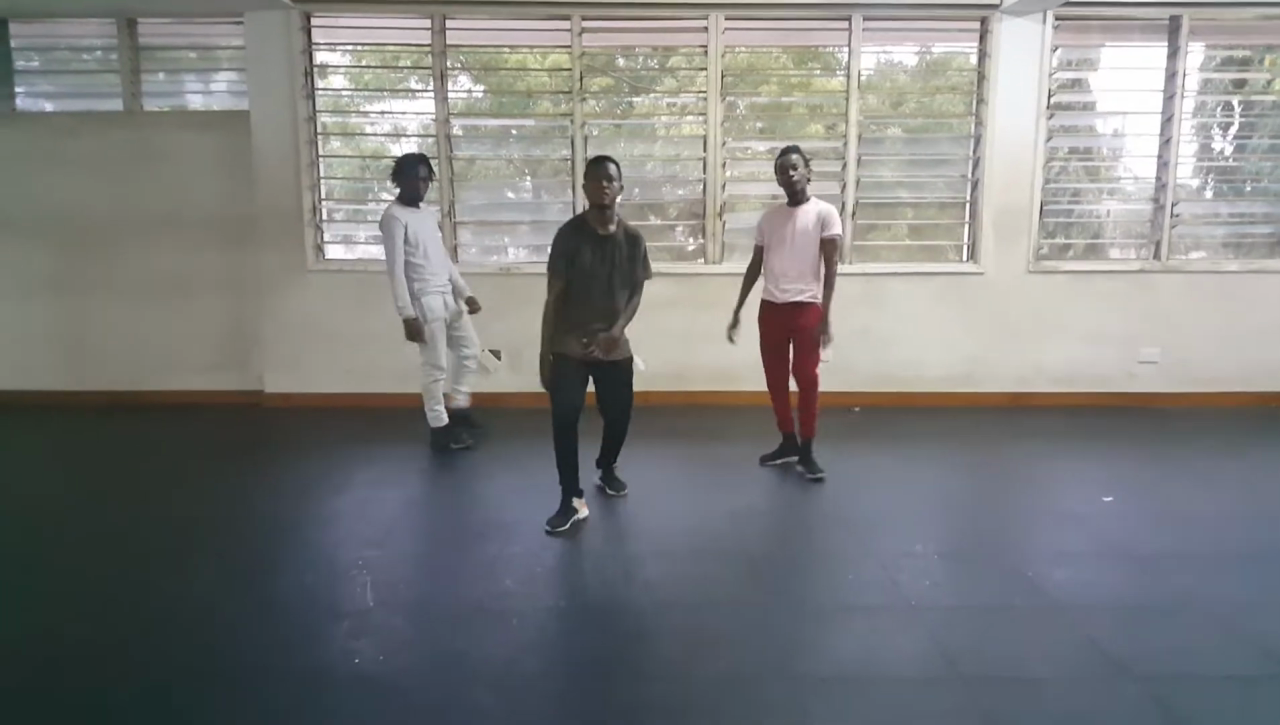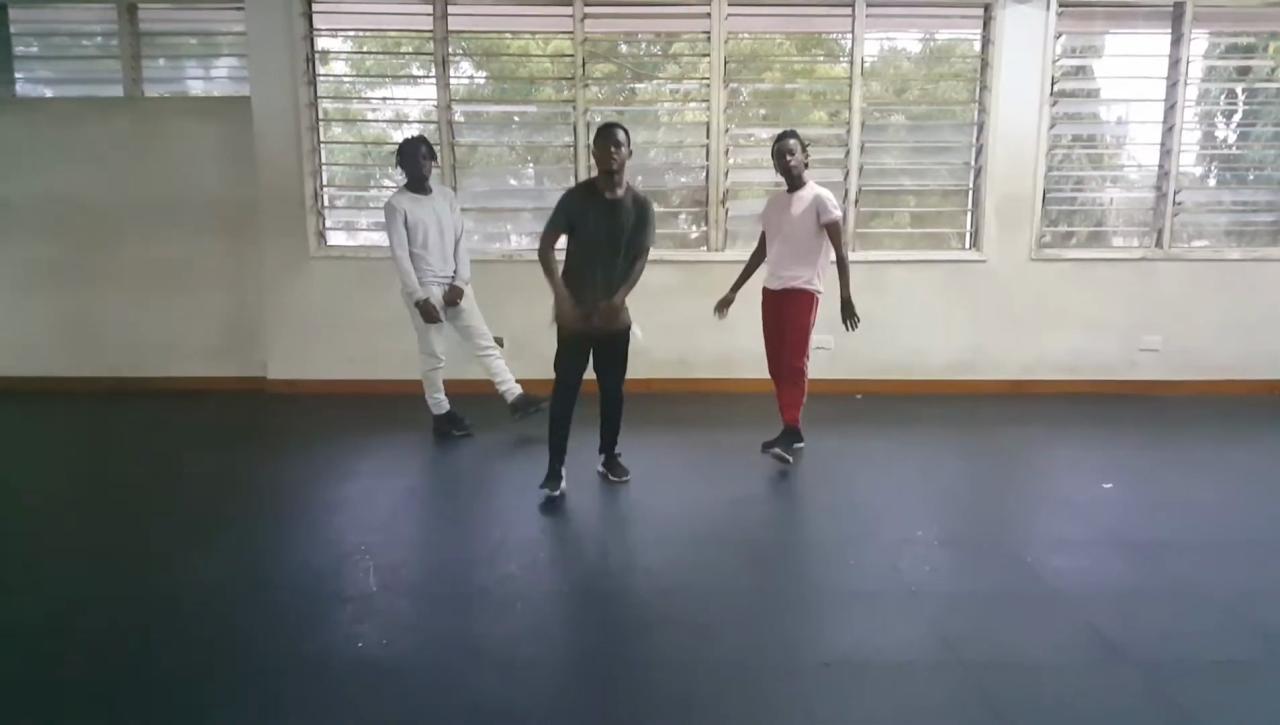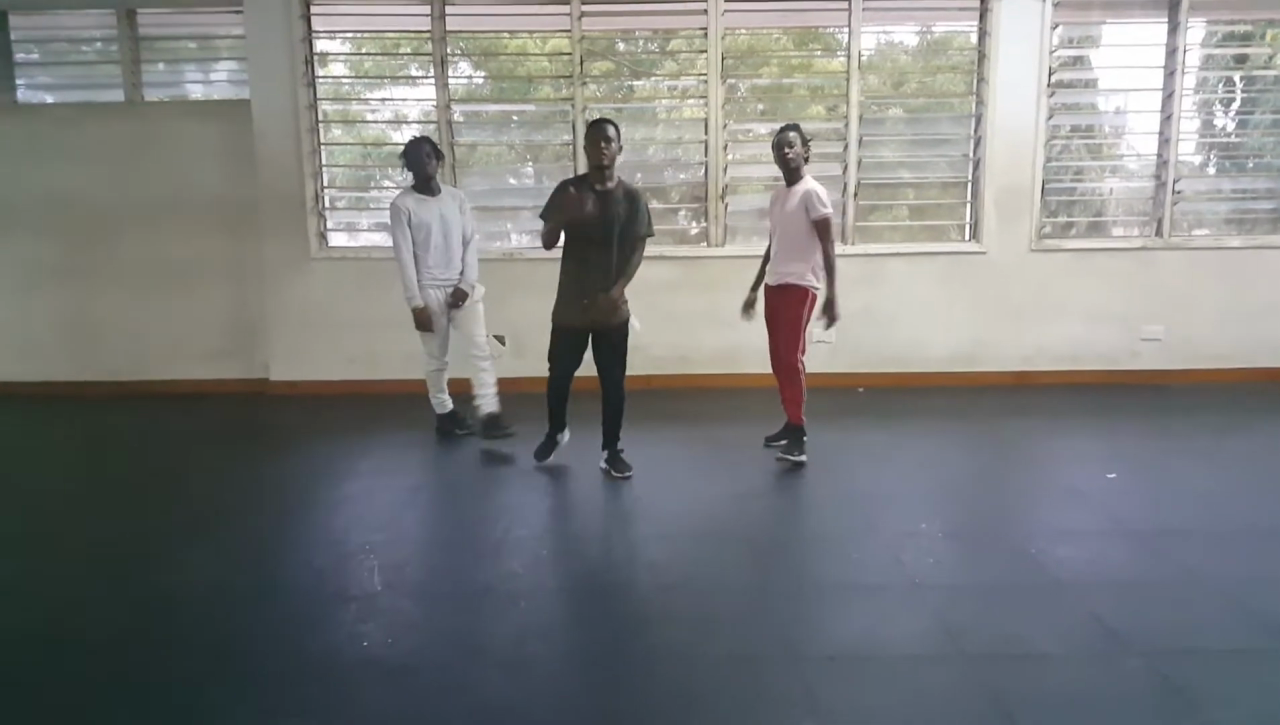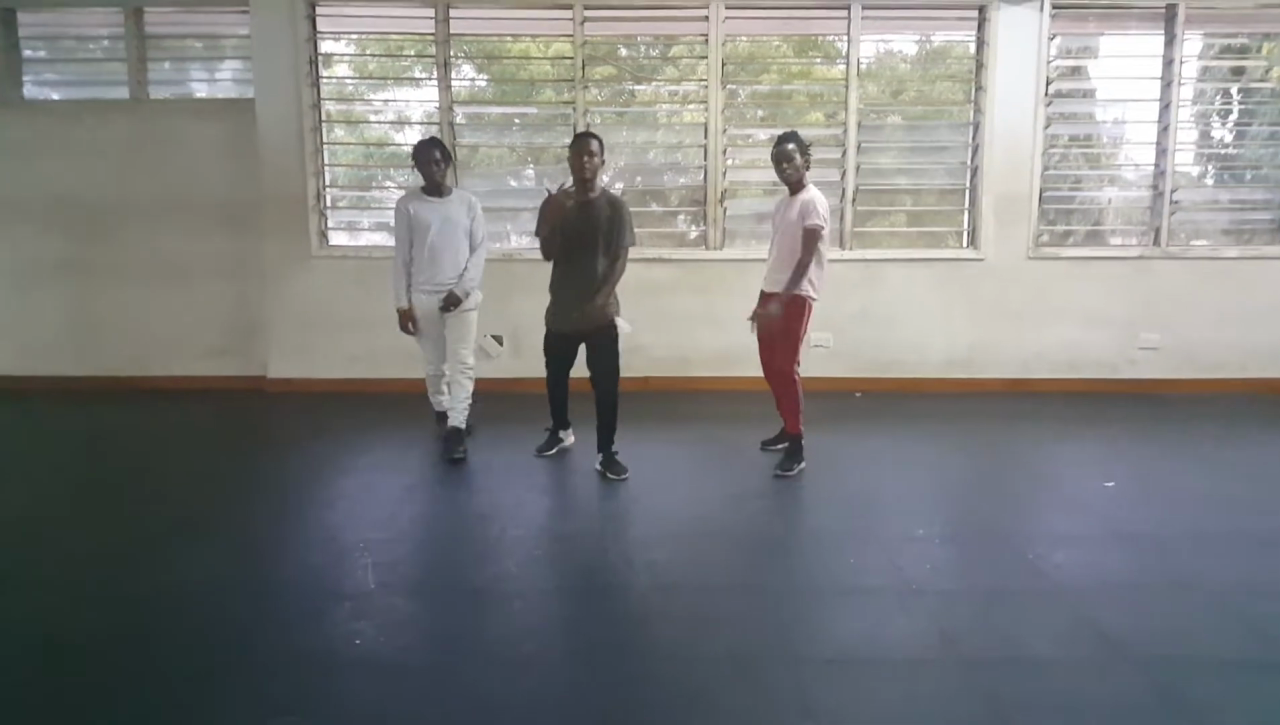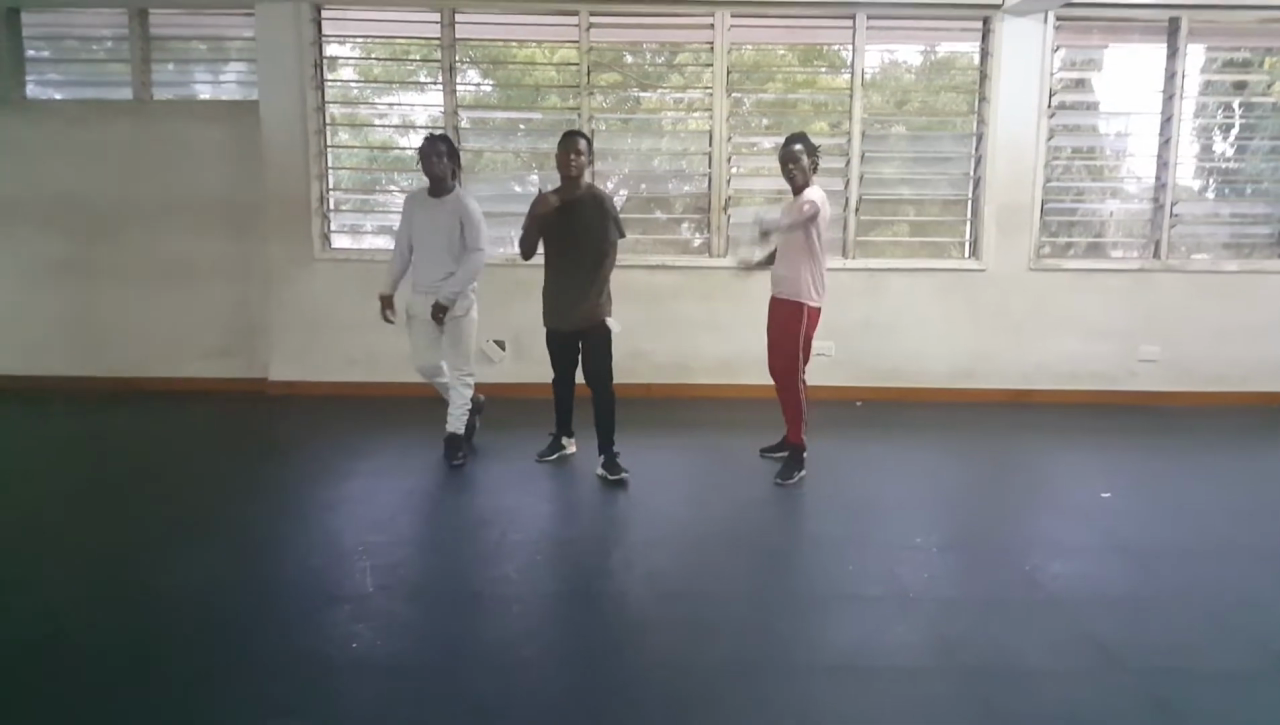
dt=0.2s
person 1, frame 1
left shoulder: (633, 239)
right shoulder: (569, 235)
left elbow: (636, 293)
right elbow: (554, 296)
left wrist: (616, 331)
right wrist: (546, 352)
left hip: (612, 342)
right hip: (569, 342)
left knee: (619, 415)
right knee: (565, 412)
left ankle: (607, 468)
right ankle: (572, 499)
person 1, frame 2
left shoulder: (640, 205)
right shoulder: (575, 198)
left elbow: (640, 258)
right elbow: (545, 248)
left wrist: (619, 299)
right wrist: (560, 295)
left hip: (614, 313)
right hip: (575, 311)
left knee: (612, 389)
right knee: (565, 387)
left ankle: (608, 455)
right ankle: (555, 468)
person 1, frame 3
left shoulder: (632, 197)
right shoulder: (568, 192)
left elbow: (637, 250)
right elbow: (548, 242)
left wrist: (617, 291)
right wrist: (567, 216)
left hip: (612, 306)
right hip: (570, 304)
left knee: (613, 381)
right knee: (560, 374)
left ankle: (611, 451)
right ankle: (556, 432)
person 1, frame 4
left shoulder: (615, 206)
right shoulder: (557, 203)
left elbow: (621, 258)
right elbow: (547, 254)
left wrist: (602, 299)
right wrist: (554, 218)
left hip: (601, 310)
right hip: (562, 308)
left knee: (606, 383)
right knee: (556, 375)
left ankle: (606, 453)
right ankle: (561, 430)
person 1, frame 5
left shoulder: (600, 202)
right shoulder: (544, 203)
left elbow: (609, 255)
right elbow: (526, 253)
left wrist: (593, 300)
right wrist: (535, 217)
left hip: (593, 309)
right hip: (556, 308)
left knee: (600, 381)
right knee: (562, 377)
left ankle: (607, 455)
right ankle: (564, 437)
person 2, frame 1
left shoulder: (825, 212)
right shoulder: (768, 217)
left elbow: (831, 265)
right elbow: (755, 266)
left wrist: (825, 314)
right wrist: (737, 311)
left hip: (806, 306)
right hip: (771, 306)
left knee: (806, 376)
right knee: (775, 379)
left ankle: (807, 450)
right ankle: (788, 443)
person 2, frame 2
left shoulder: (820, 198)
right shoulder: (773, 203)
left elbow: (839, 248)
right elbow: (761, 251)
left wrist: (846, 296)
right wrist: (733, 291)
left hip: (803, 291)
right hip: (772, 292)
left knee: (794, 362)
right knee: (777, 365)
left ankle: (790, 437)
right ankle: (790, 430)
person 2, frame 3
left shoulder: (813, 192)
right shoulder: (777, 196)
left elbow: (828, 246)
left wrist: (832, 296)
right wrist: (754, 289)
left hip: (800, 287)
right hip: (774, 286)
left knee: (790, 358)
right knee: (778, 360)
left ankle: (797, 437)
right ankle: (793, 423)
person 2, frame 4
left shoulder: (812, 201)
right shoulder: (783, 203)
left elbow: (807, 257)
left wrist: (780, 301)
left hip: (795, 297)
right hip: (770, 293)
left knee: (785, 367)
right knee: (770, 367)
left ankle: (796, 447)
right ankle: (789, 429)
person 2, frame 5
left shoulder: (814, 198)
right shoulder: (792, 203)
left elbow: (800, 222)
left wrist: (773, 227)
right wrist: (761, 261)
left hip: (802, 302)
right hip: (781, 298)
left knee: (792, 375)
right knee: (779, 372)
left ankle: (797, 454)
right ankle: (793, 436)
person 3, frame 1
left shoulder: (428, 212)
right shoulder: (393, 217)
right elbow: (396, 269)
left wrist: (465, 293)
right wrist: (407, 315)
left hip: (447, 295)
right hip: (425, 300)
left knee: (469, 351)
right knee: (436, 366)
left ankle: (458, 407)
right ankle: (439, 428)
person 3, frame 2
left shoulder: (447, 196)
right shoulder: (397, 205)
left elbow: (459, 241)
right elbow: (400, 255)
left wrist: (460, 282)
right wrist: (419, 297)
left hip: (455, 285)
right hip: (425, 289)
left knee: (483, 341)
right knee: (433, 355)
left ankle: (515, 397)
right ankle: (442, 416)
person 3, frame 3
left shoulder: (457, 198)
right shoulder: (402, 205)
left elbow: (470, 243)
right elbow: (405, 257)
left wrist: (467, 284)
right wrist: (416, 303)
left hip: (462, 288)
right hip: (429, 292)
left knee: (480, 350)
right knee: (436, 358)
left ankle: (489, 415)
right ankle: (444, 414)
person 3, frame 4
left shoulder: (469, 203)
right shoulder: (407, 205)
left elbow: (479, 250)
right elbow: (402, 257)
left wrist: (462, 290)
right wrist: (402, 305)
left hip: (461, 296)
right hip: (424, 297)
left knee: (462, 363)
right knee: (435, 365)
left ankle: (456, 429)
right ankle: (442, 412)
person 3, frame 5
left shoulder: (465, 205)
right shoulder: (413, 202)
left elbow: (476, 255)
right elbow: (403, 250)
left wrist: (448, 297)
right wrist: (387, 290)
left hip: (458, 299)
right hip: (421, 297)
left knee: (460, 369)
right knee: (425, 363)
left ankle: (455, 434)
right ankle: (470, 403)
